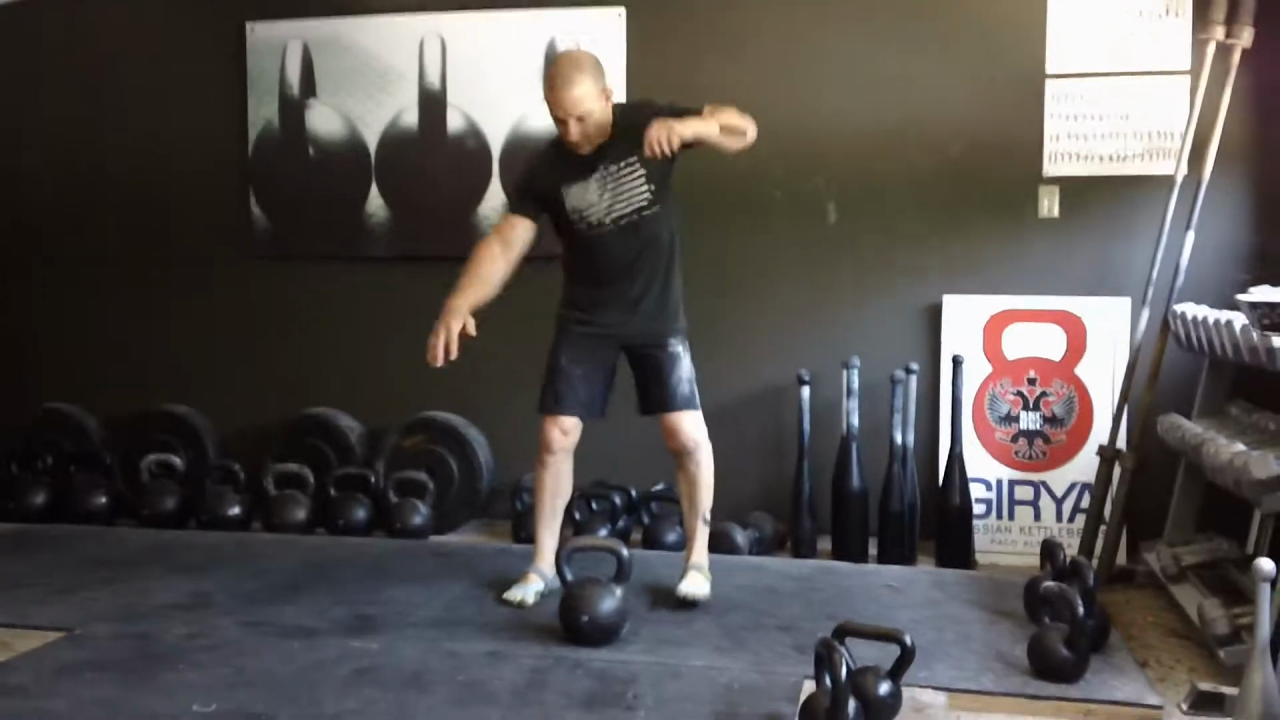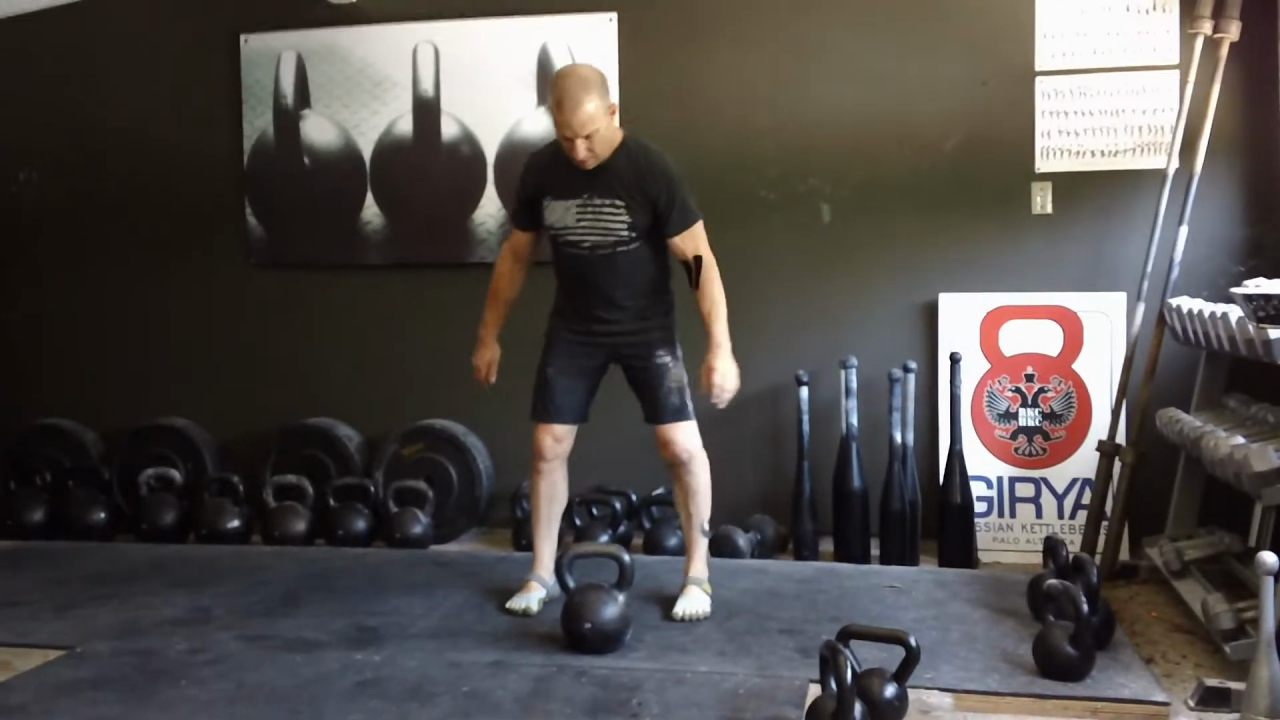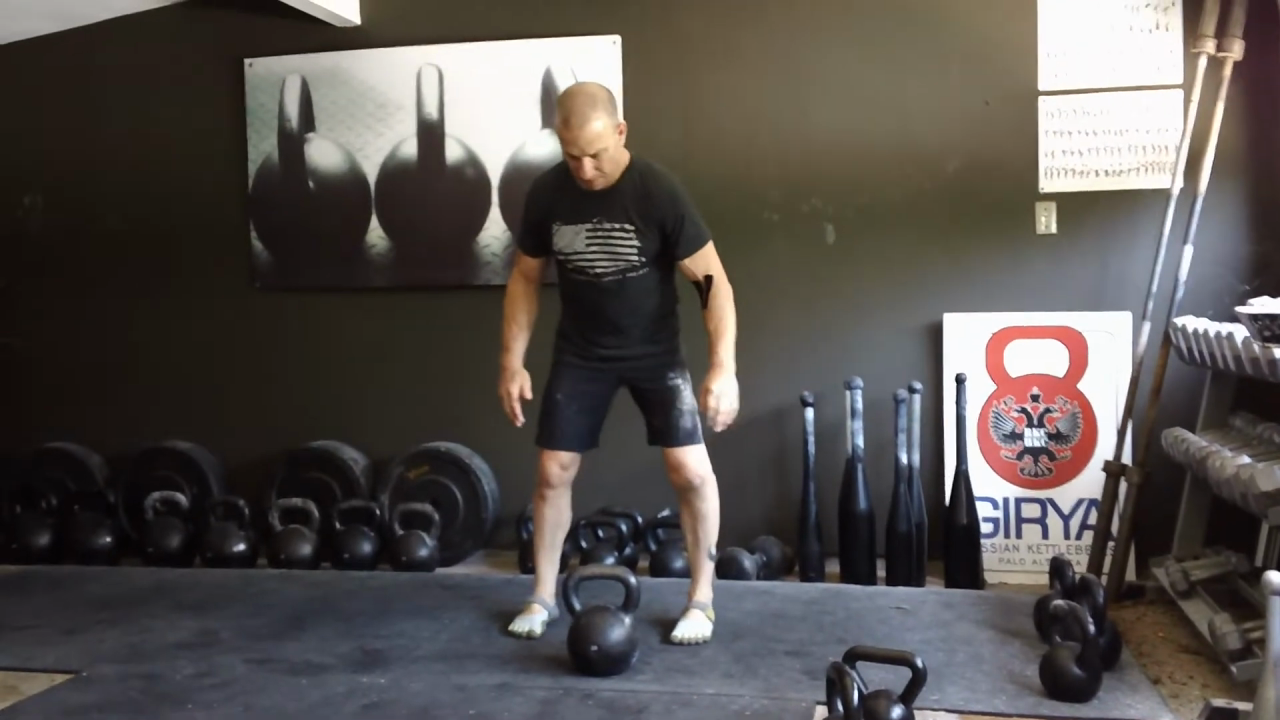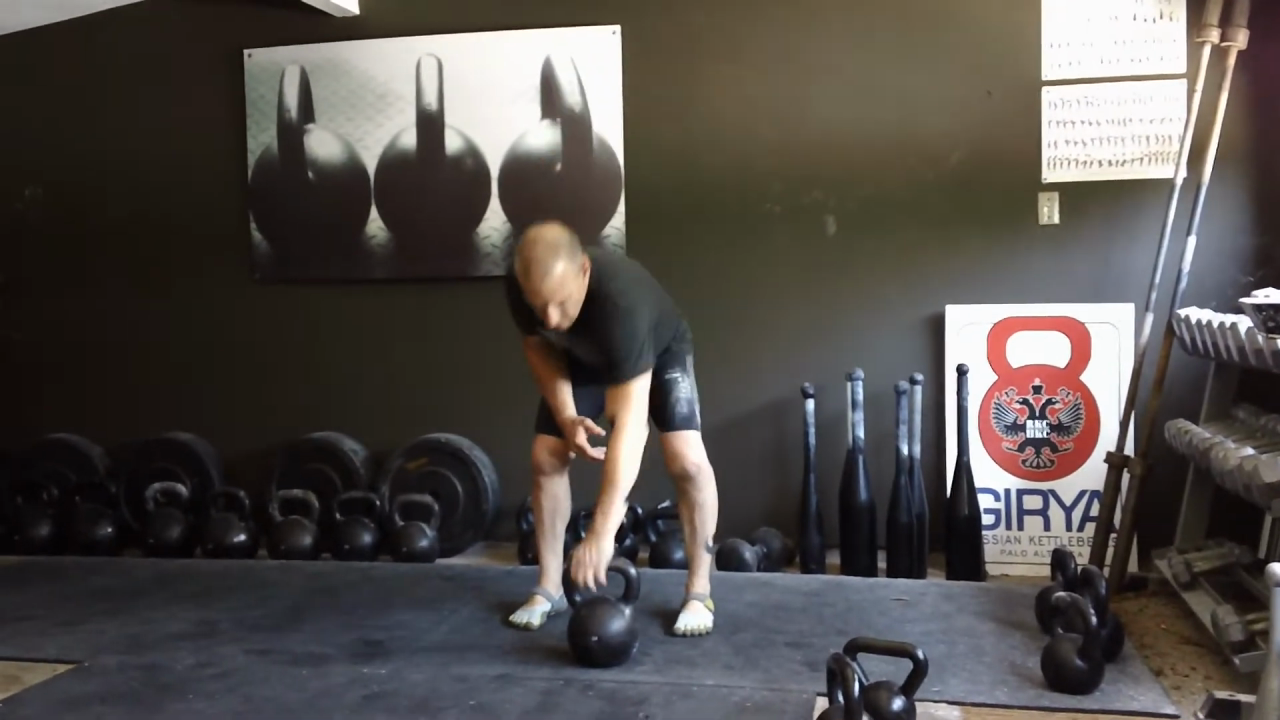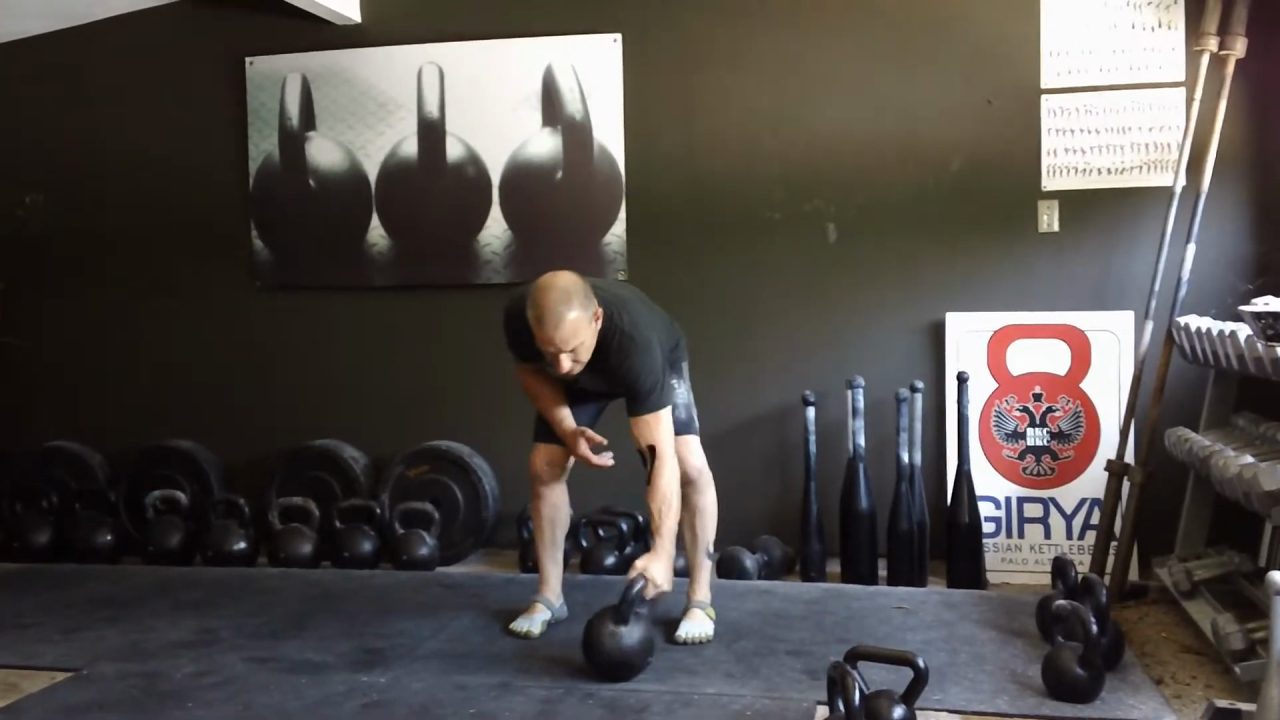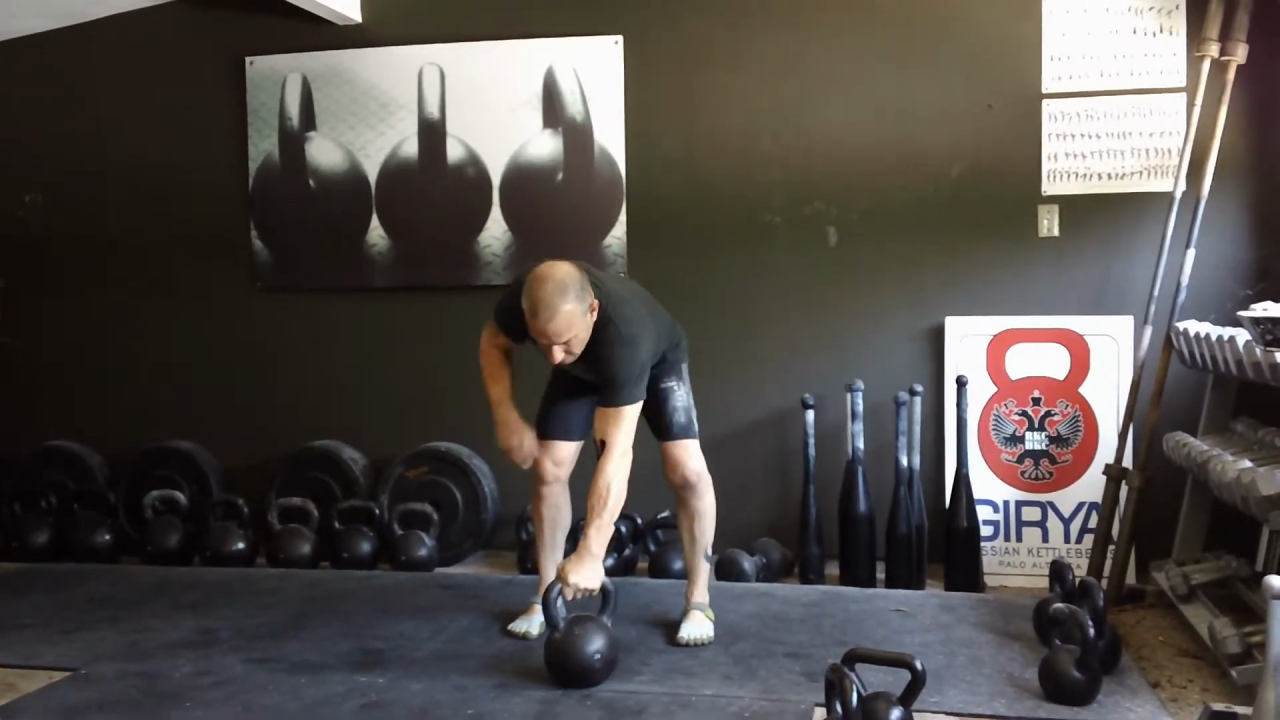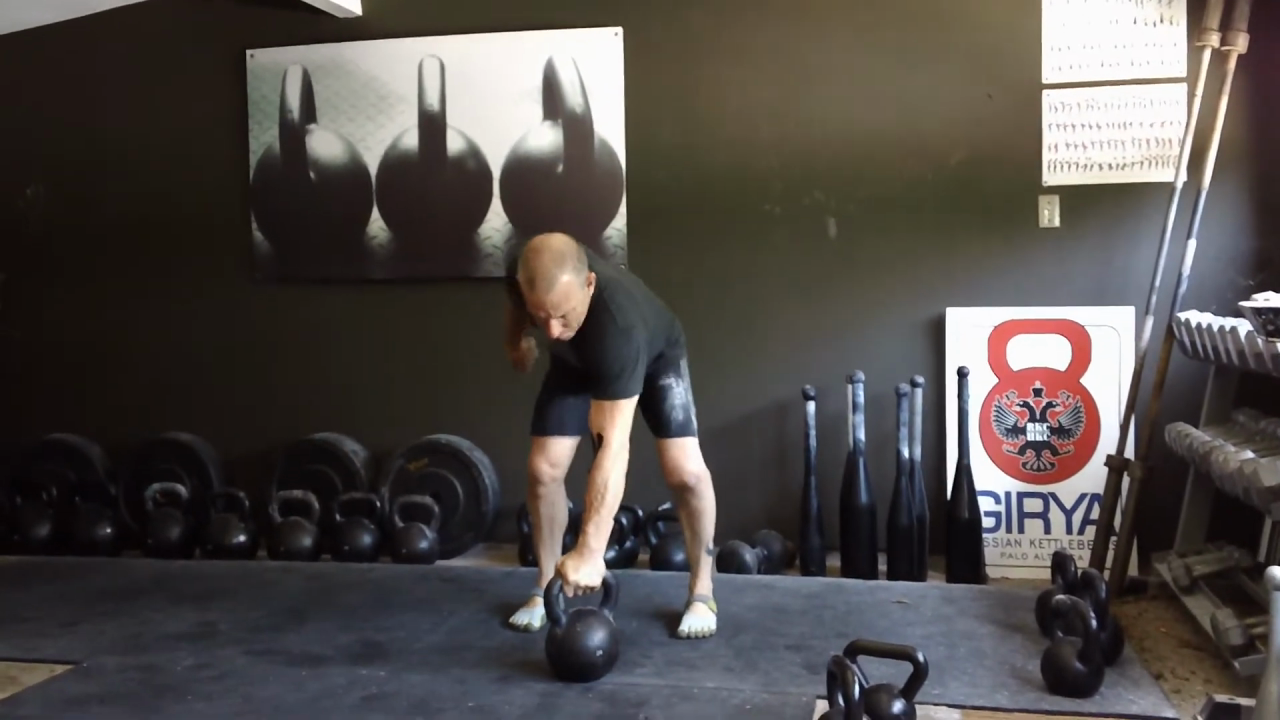
dt=0.7s
person 1, frame 1
left shoulder: (645, 122)
right shoulder: (547, 167)
left elbow: (742, 131)
right elbow: (506, 243)
left wrist: (690, 126)
right wrist: (458, 305)
left hip: (656, 315)
right hip: (586, 319)
left knee: (687, 435)
right knee: (556, 437)
left ankle: (697, 559)
right ankle: (543, 566)
person 1, frame 2
left shoulder: (651, 171)
right shoulder: (540, 170)
left elbow: (698, 260)
right elbow: (515, 254)
left wrist: (719, 348)
right wrist: (489, 336)
left hip: (647, 328)
right hip: (574, 329)
left knee: (682, 447)
right knee: (547, 446)
left ankle: (696, 576)
right ankle: (542, 574)
person 1, frame 3
left shoulder: (659, 192)
right shoulder: (546, 193)
left elbow: (712, 281)
right elbow: (525, 278)
left wrist: (723, 366)
right wrist: (511, 361)
left hip: (655, 352)
right hip: (579, 354)
left knee: (691, 471)
right knee: (552, 474)
left ankle: (700, 600)
right ankle: (543, 596)
person 1, frame 4
left shoulder: (620, 303)
right shoulder: (521, 288)
left elbow: (630, 429)
right elbow: (538, 349)
left wrist: (601, 534)
right wrist: (566, 417)
left hip: (659, 347)
right hip: (581, 359)
left knee: (688, 461)
right knee: (546, 457)
left ankle: (699, 593)
right ankle: (549, 588)
person 1, frame 5
left shoulder: (636, 342)
right shoulder: (518, 317)
left elbow: (661, 456)
right elbow: (530, 372)
left wrist: (662, 553)
right wrist: (566, 430)
left hip: (660, 357)
right hip: (581, 380)
left knee: (690, 467)
right knee: (544, 468)
left ankle: (700, 601)
right ankle: (549, 597)
person 1, frame 6
left shoulder: (625, 335)
right shoulder: (524, 297)
left elbow: (616, 453)
right elbow: (494, 344)
left wrist: (590, 553)
right wrist: (507, 418)
left hip: (656, 357)
right hip: (583, 369)
left knee: (687, 471)
right knee: (549, 469)
left ankle: (698, 602)
right ankle: (546, 597)
person 1, frame 7
left shoulder: (620, 324)
right shoulder: (527, 275)
left elbow: (613, 445)
left wrist: (590, 549)
right wrist: (516, 342)
left hip: (654, 353)
right hip: (576, 361)
left knee: (686, 472)
right knee: (544, 468)
left ankle: (702, 592)
right ankle: (546, 587)
